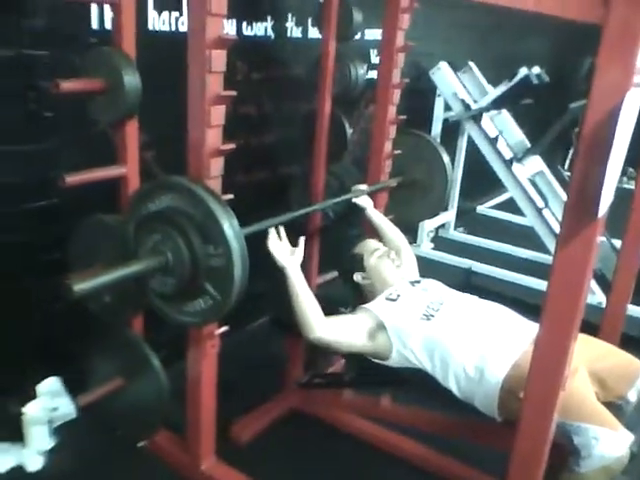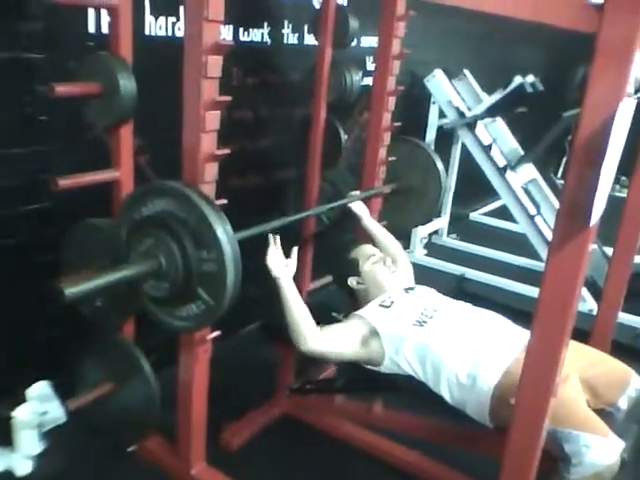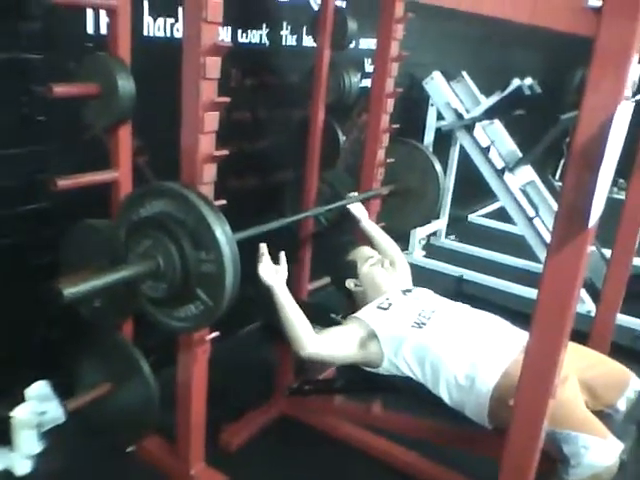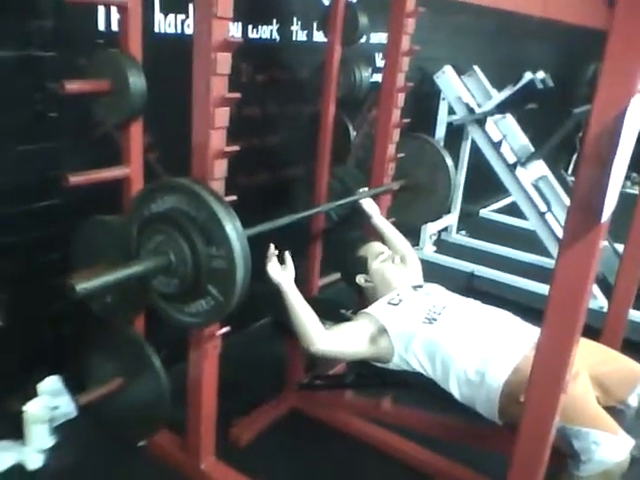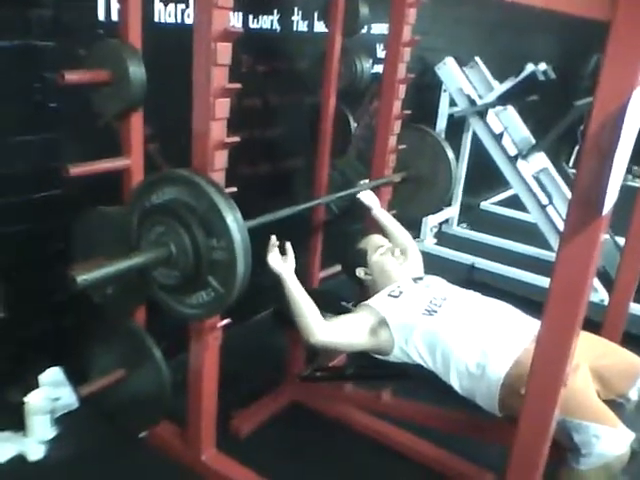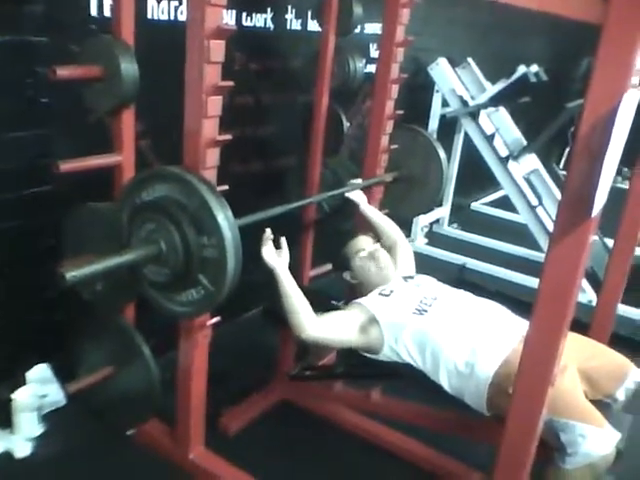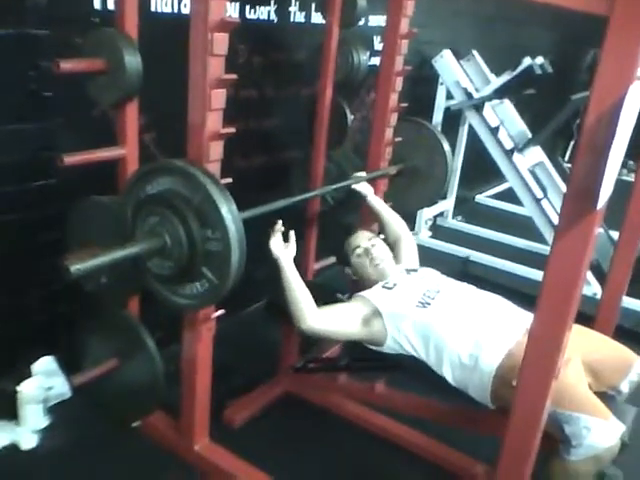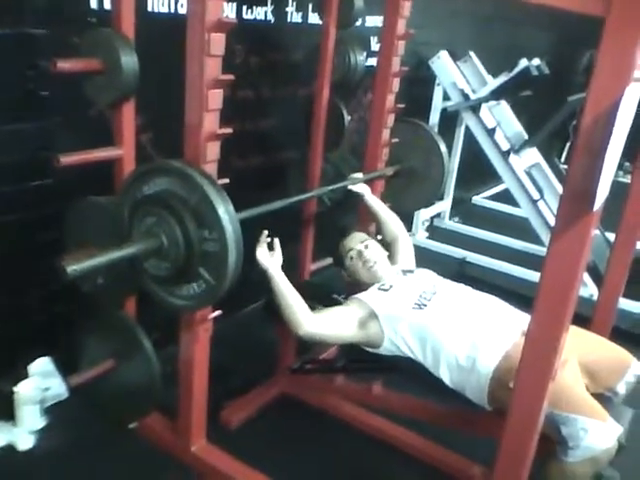
dt=0.3s
person 1, frame 1
left shoulder: (415, 284)
right shoulder: (374, 321)
left elbow: (403, 248)
right elbow: (317, 330)
left wrist: (370, 211)
right wrist: (291, 268)
left hip: (540, 339)
right hip: (510, 372)
right knee: (606, 449)
person 1, frame 2
left shoulder: (408, 291)
right shoulder: (367, 328)
left elbow: (399, 254)
right elbow: (310, 341)
left wrist: (365, 218)
right wrist: (284, 280)
left hip: (529, 345)
right hip: (503, 379)
person 1, frame 3
left shoulder: (407, 294)
right shoulder: (365, 329)
left elbow: (397, 257)
right elbow: (309, 346)
left wrist: (364, 220)
right wrist: (277, 286)
left hip: (528, 348)
right hip: (502, 381)
person 1, frame 4
left shoulder: (416, 288)
right shoulder: (375, 325)
left elbow: (408, 253)
right elbow: (319, 342)
left wrist: (375, 216)
right wrist: (286, 284)
left hip: (538, 342)
right hip: (511, 375)
person 1, frame 5
left shoulder: (416, 279)
right shoulder: (375, 317)
left elbow: (409, 244)
right elbow: (318, 334)
left wrist: (376, 209)
right wrist: (287, 276)
left hip: (541, 335)
right hip: (510, 368)
right knee: (607, 448)
person 1, frame 6
left shoulder: (407, 278)
right shoulder: (365, 316)
left elbow: (398, 241)
right elbow: (308, 329)
left wrist: (364, 207)
right wrist: (280, 269)
left hip: (527, 334)
right hip: (499, 368)
right knee: (594, 449)
person 1, frame 7
left shoulder: (409, 271)
right shoulder: (368, 308)
left elbow: (403, 233)
right elbow: (311, 320)
left wrist: (370, 197)
right wrist: (285, 261)
left hip: (531, 327)
right hip: (502, 360)
right knee: (597, 440)
person 1, frame 8
left shoulder: (406, 272)
right shoulder: (365, 311)
left elbow: (400, 235)
right elbow: (306, 326)
left wrist: (369, 197)
right wrist: (273, 270)
left hip: (529, 328)
right hip: (500, 361)
right knee: (595, 442)
